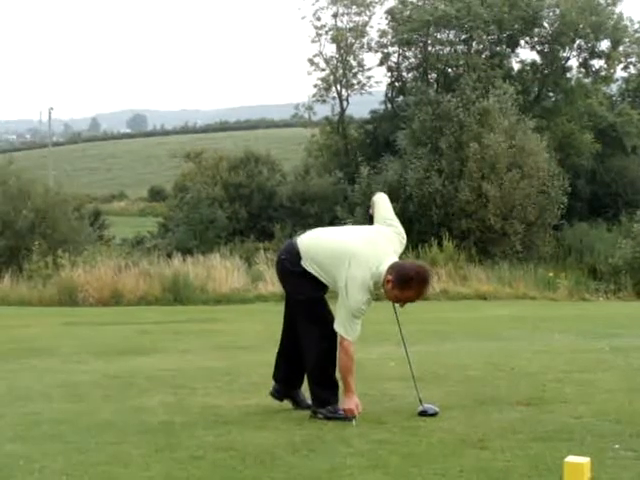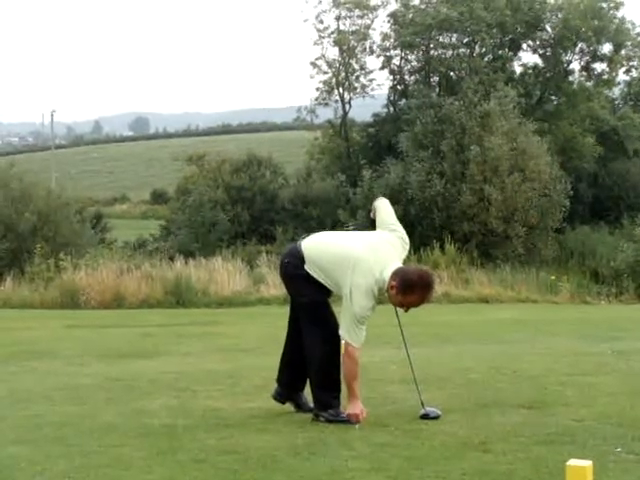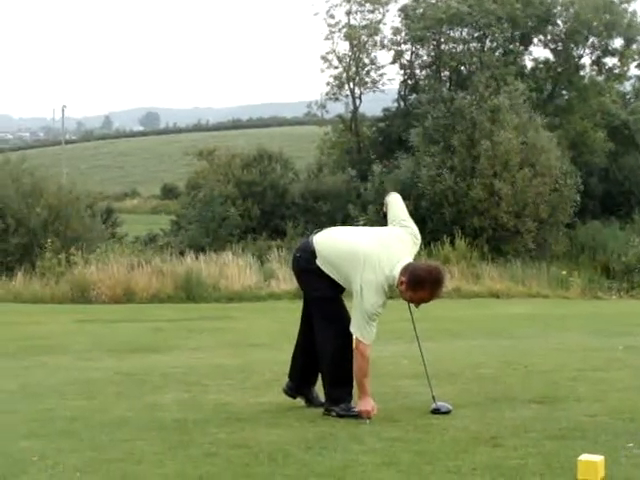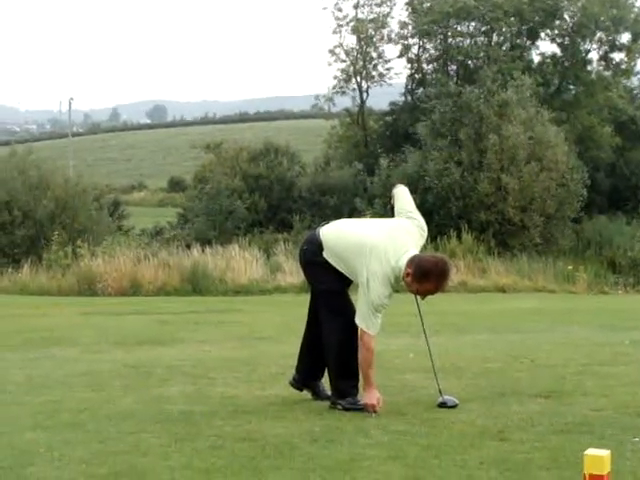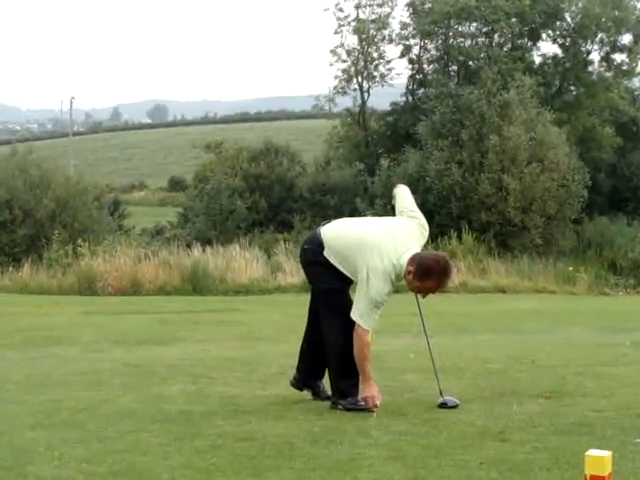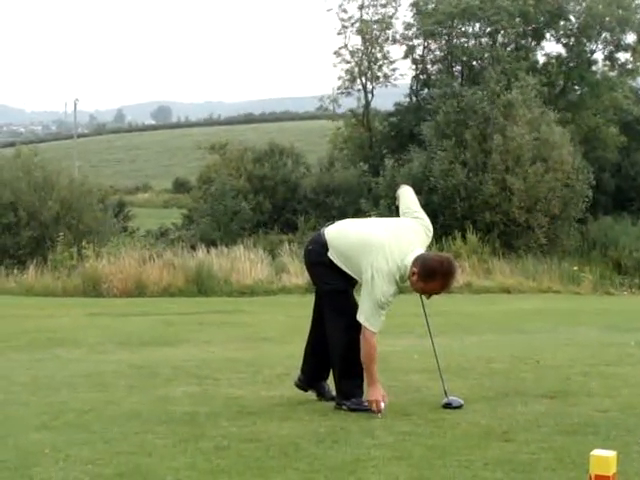
dt=0.5s
person 1, frame 1
left shoulder: (396, 237)
right shoulder: (359, 287)
left elbow: (379, 197)
right elbow: (345, 343)
right wrist: (349, 394)
left hip: (306, 254)
right hip: (294, 264)
left knee: (300, 326)
right knee: (322, 331)
left ankle: (285, 385)
right ankle: (324, 403)
person 1, frame 2
left shoulder: (400, 242)
right shoulder: (364, 291)
left elbow: (380, 203)
right elbow: (350, 348)
right wrist: (354, 400)
left hip: (311, 257)
right hip: (298, 267)
left knee: (304, 328)
right knee: (326, 335)
left ankle: (288, 388)
right ankle: (326, 406)
person 1, frame 3
left shoulder: (411, 238)
right shoulder: (374, 288)
left elbow: (392, 197)
right elbow: (362, 345)
right wrist: (364, 397)
left hip: (325, 252)
right hip: (310, 262)
left knee: (317, 323)
right knee: (337, 329)
left ankle: (299, 383)
right ankle: (337, 400)
person 1, frame 4
left shoulder: (418, 230)
right shoulder: (380, 280)
left elbow: (400, 190)
right elbow: (366, 336)
right wrist: (370, 388)
left hip: (333, 245)
right hip: (317, 255)
left knee: (324, 316)
right knee: (342, 322)
left ankle: (306, 376)
right ankle: (344, 394)
person 1, frame 5
left shoulder: (419, 228)
right shoulder: (380, 278)
left elbow: (400, 190)
right elbow: (360, 331)
right wrist: (367, 383)
left hip: (333, 245)
right hip: (318, 254)
left knee: (325, 315)
right knee: (341, 321)
left ankle: (306, 376)
right ankle: (344, 394)
person 1, frame 6
left shoulder: (423, 230)
right shoulder: (385, 279)
left elbow: (404, 191)
right elbow: (367, 333)
right wrist: (373, 385)
left hip: (337, 246)
right hip: (322, 255)
left knee: (328, 317)
right knee: (346, 323)
left ankle: (311, 377)
right ankle: (348, 395)
